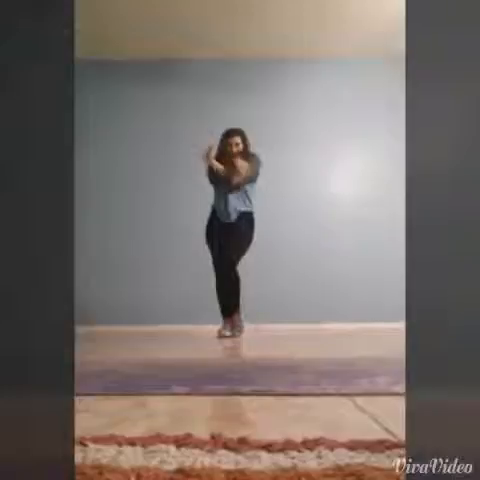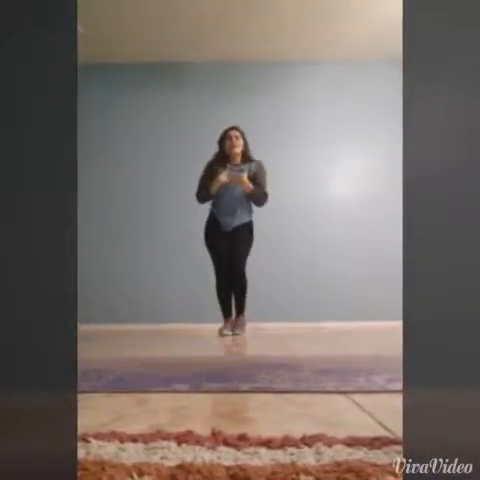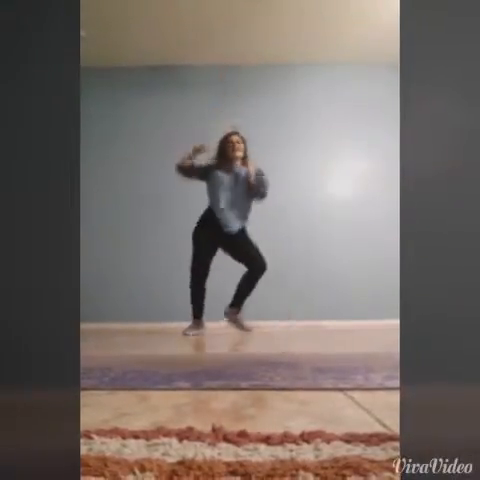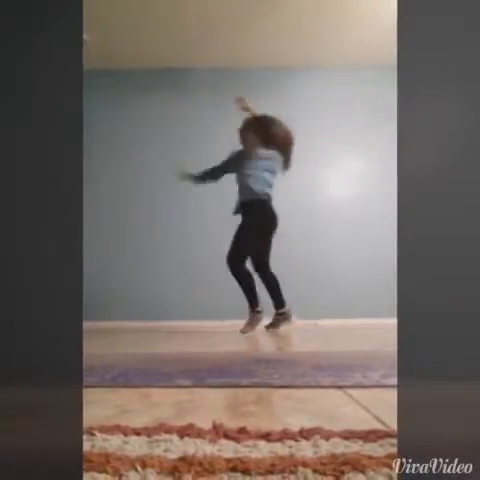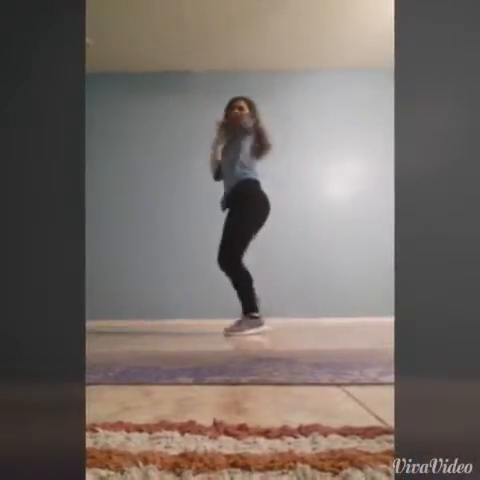
dt=1s
person 1, frame 1
left shoulder: (252, 160)
right shoulder: (219, 163)
left elbow: (239, 181)
right elbow: (216, 180)
left wrist: (240, 173)
right wrist: (213, 164)
left hip: (242, 220)
right hip: (218, 220)
left knee: (228, 265)
right knee: (219, 269)
left ankle: (236, 314)
right ankle: (227, 319)
person 1, frame 2
left shoulder: (255, 167)
right shoulder: (214, 168)
left elbow: (261, 199)
right elbow: (201, 197)
left wrist: (245, 184)
right wrist: (217, 183)
left hip: (243, 227)
right hip: (217, 227)
left knee: (237, 270)
right knee: (222, 272)
left ankle: (240, 316)
right ankle: (227, 318)
person 1, frame 3
left shoulder: (252, 172)
right shoulder: (214, 171)
left elbow: (260, 193)
right elbow: (182, 169)
left wrist: (252, 175)
right wrist: (195, 153)
left hip: (235, 231)
right hip: (209, 226)
left knee: (258, 265)
right knee: (199, 273)
left ankle: (234, 311)
right ankle: (197, 321)
person 1, frame 4
left shoulder: (247, 155)
right shoulder: (276, 154)
left elbow: (216, 171)
right elbow: (271, 128)
left wrist: (194, 176)
right wrist: (252, 112)
left hip: (256, 214)
right hip: (264, 213)
left knee: (235, 261)
right knee: (262, 266)
left ankle: (255, 310)
right ankle: (281, 311)
person 1, frame 5
left shoulder: (247, 130)
right shoulder: (234, 140)
left elbow: (242, 124)
right elbow: (218, 174)
left wrist: (223, 132)
right wrist: (216, 149)
left hip: (249, 198)
right hip: (241, 200)
left knee: (229, 258)
right knee: (228, 259)
left ankle: (253, 316)
right ankle: (251, 314)
